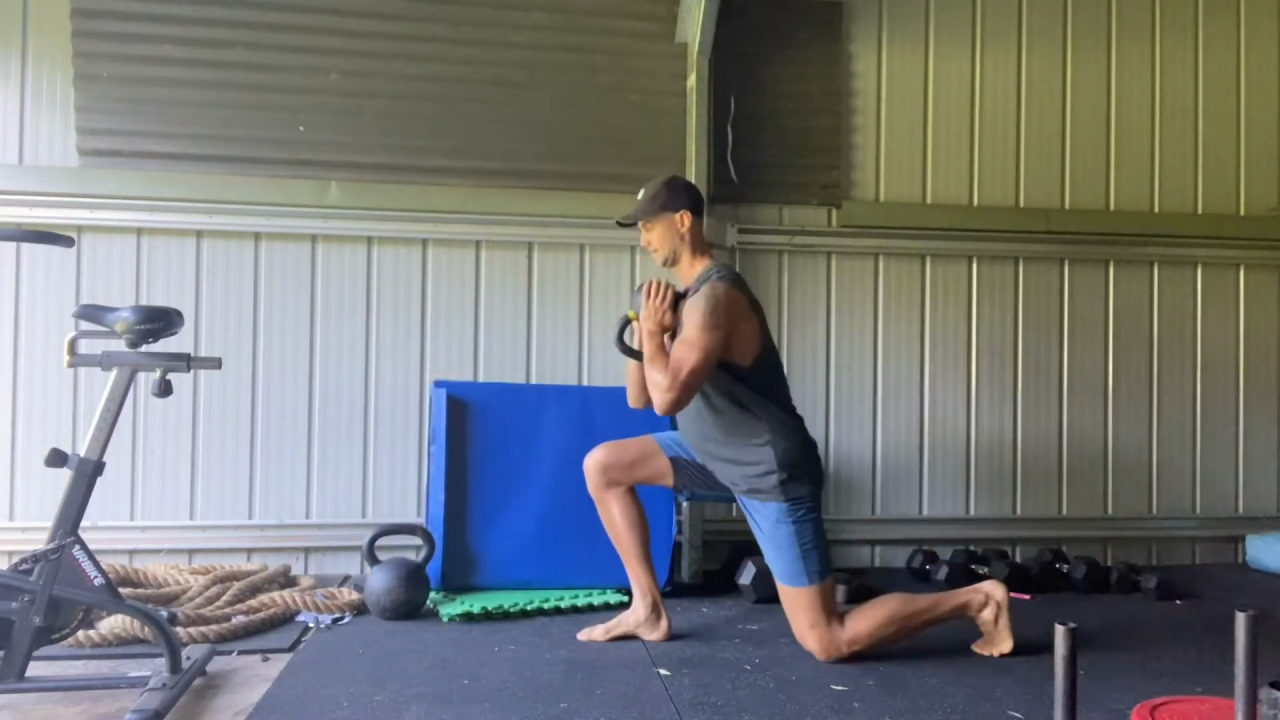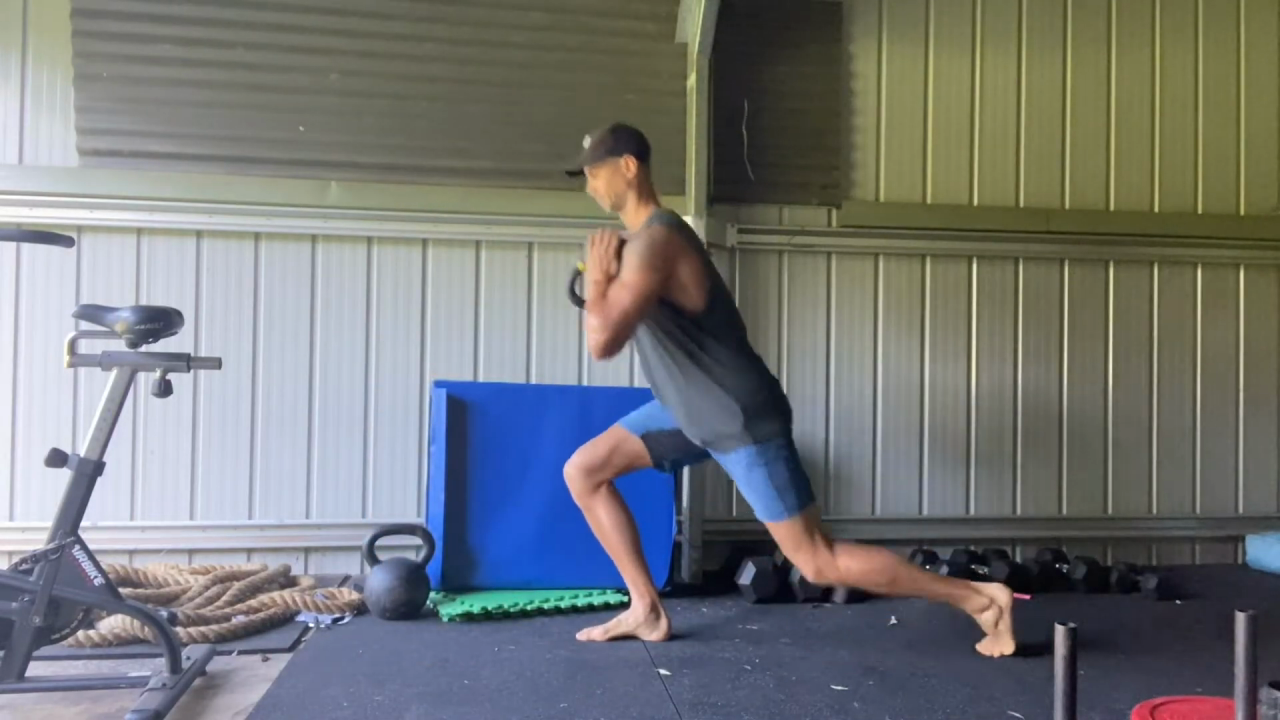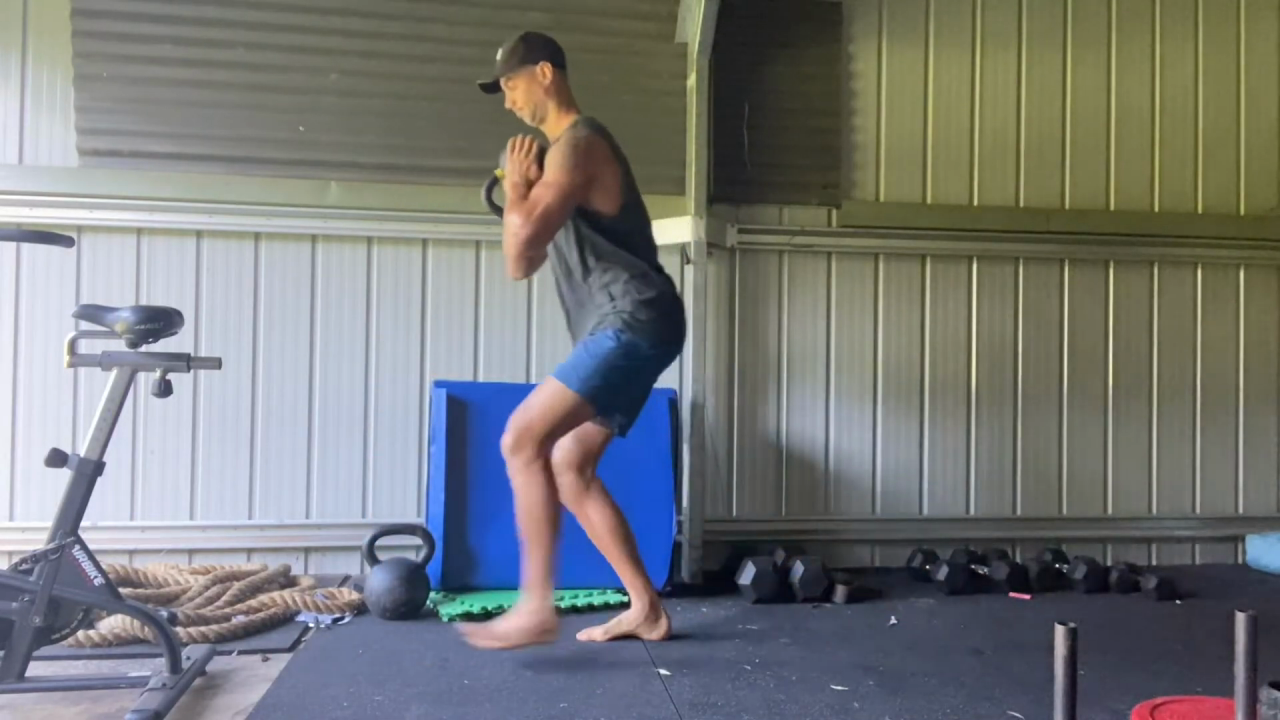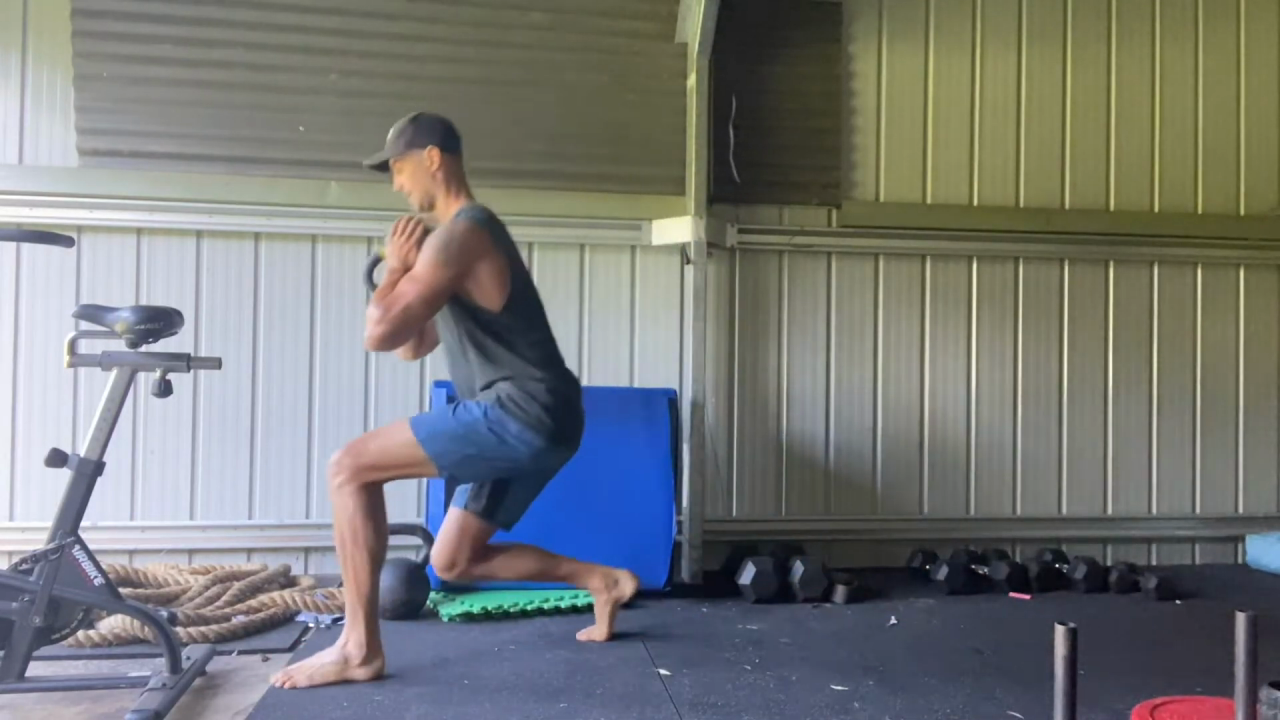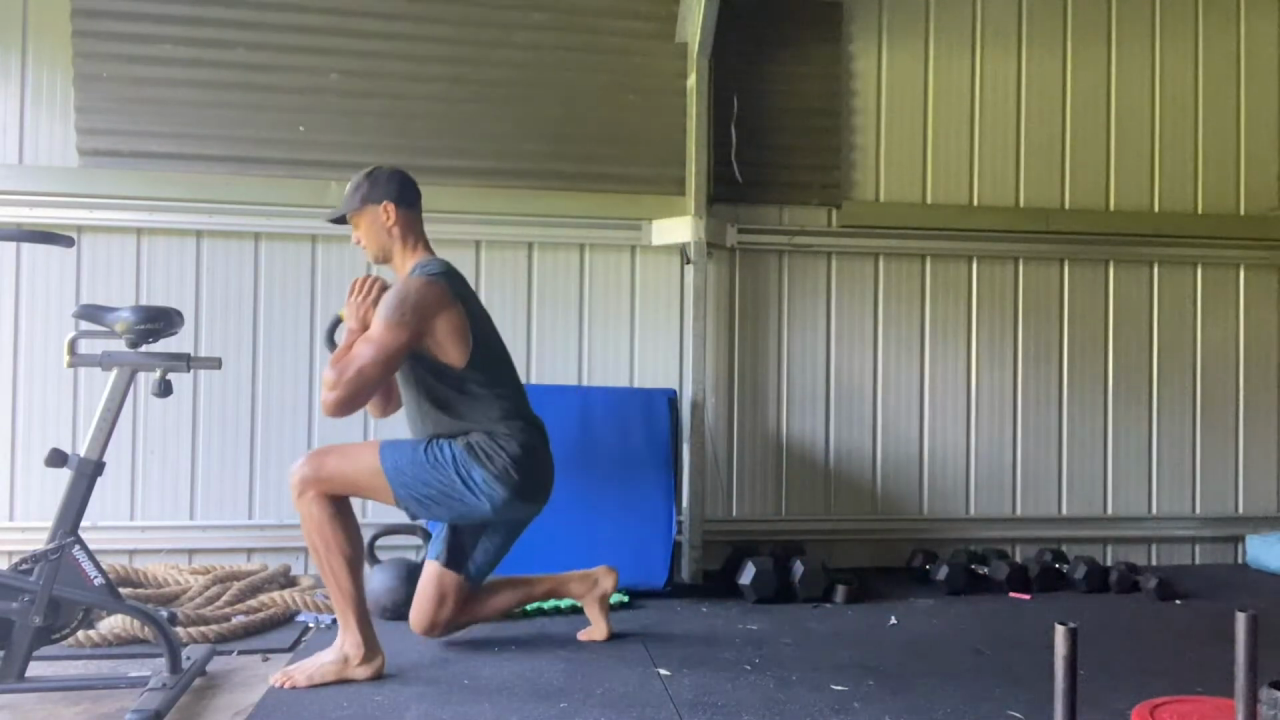
dt=0.5s
person 1, frame 1
left shoulder: (715, 295)
right shoulder: (691, 297)
left elbow: (667, 398)
right elbow: (640, 399)
left wrist: (652, 332)
right wrist: (645, 337)
left hip: (772, 474)
right hip: (729, 459)
left knee: (828, 643)
right knee: (601, 467)
left ankle: (978, 599)
right ankle: (647, 610)
person 1, frame 2
left shoulder: (653, 241)
right shoulder: (643, 241)
left elbow: (601, 340)
right elbow: (608, 344)
left wrist: (598, 279)
right wrist: (601, 287)
left hip: (742, 416)
right hip: (693, 409)
left knee: (818, 561)
right knee: (583, 471)
left ankle: (979, 600)
right ankle: (647, 609)
person 1, frame 3
left shoulder: (578, 144)
right shoulder: (560, 153)
left elbow: (522, 237)
right elbow: (519, 264)
left wrist: (519, 185)
right wrist: (520, 193)
left hip: (637, 322)
right hip: (620, 330)
left knee: (521, 439)
right knee: (567, 465)
left ankle: (536, 605)
right ankle: (646, 609)
person 1, frame 4
left shoulder: (460, 235)
right shoulder: (459, 236)
left elbow: (381, 333)
right elbow: (415, 345)
left wrist: (396, 269)
right wrist: (408, 272)
left hip: (525, 415)
right hip: (529, 422)
left knee: (350, 464)
right knee: (453, 559)
left ankle: (358, 648)
right ankle: (603, 580)
person 1, frame 5
left shoulder: (416, 292)
right shoulder: (428, 288)
left elbow: (337, 397)
right elbow: (383, 403)
left wrist: (355, 329)
right wrist: (367, 331)
left hip: (495, 468)
right hip: (501, 473)
left knee: (310, 476)
right knee: (431, 621)
left ankle: (356, 648)
right ankle: (586, 583)
